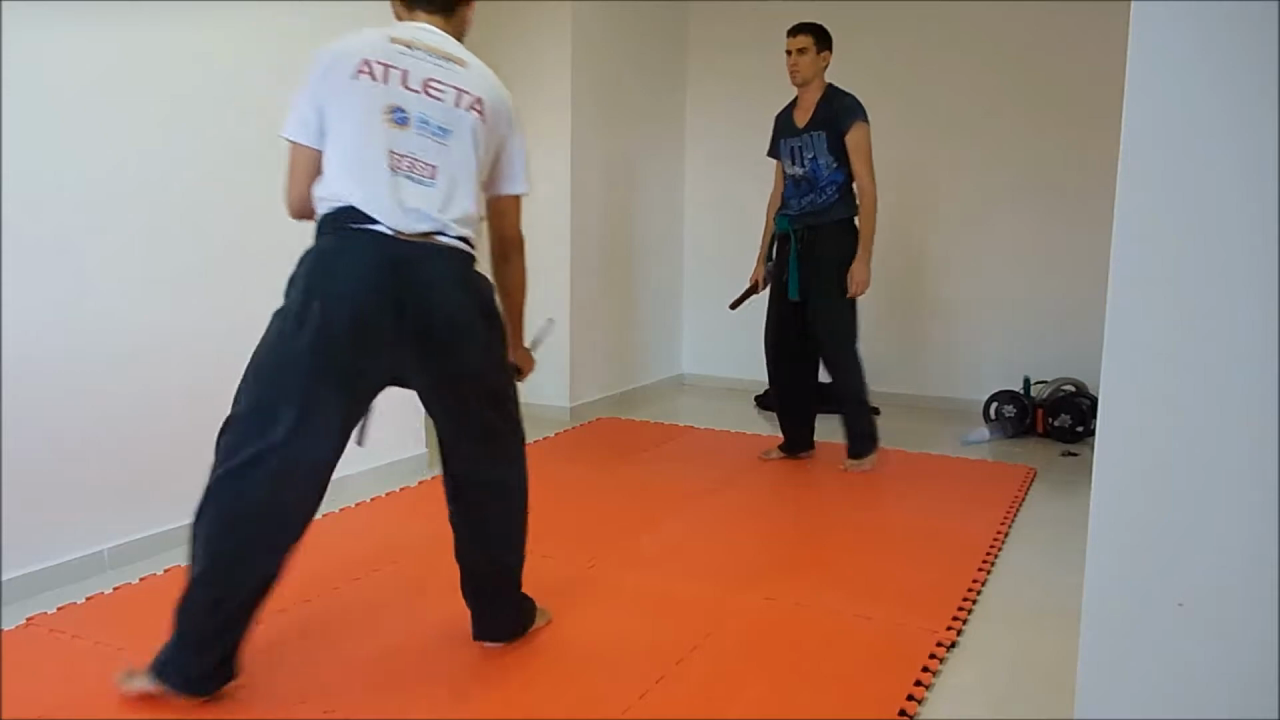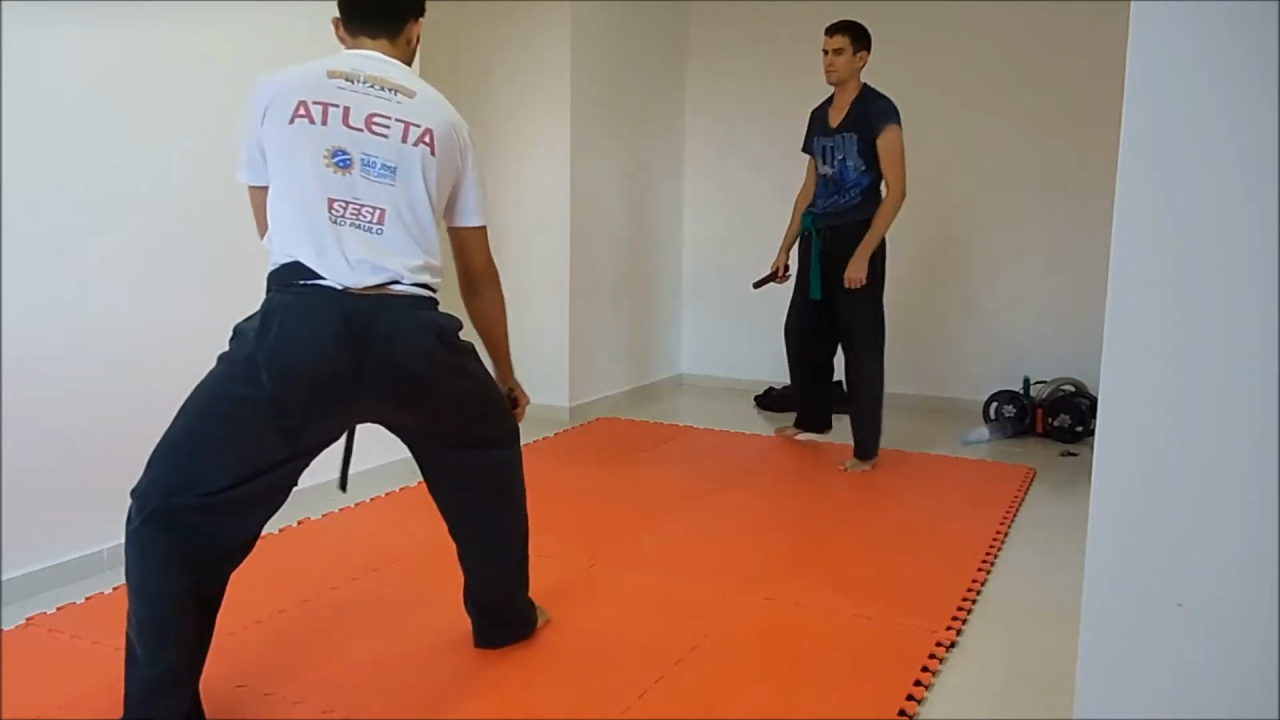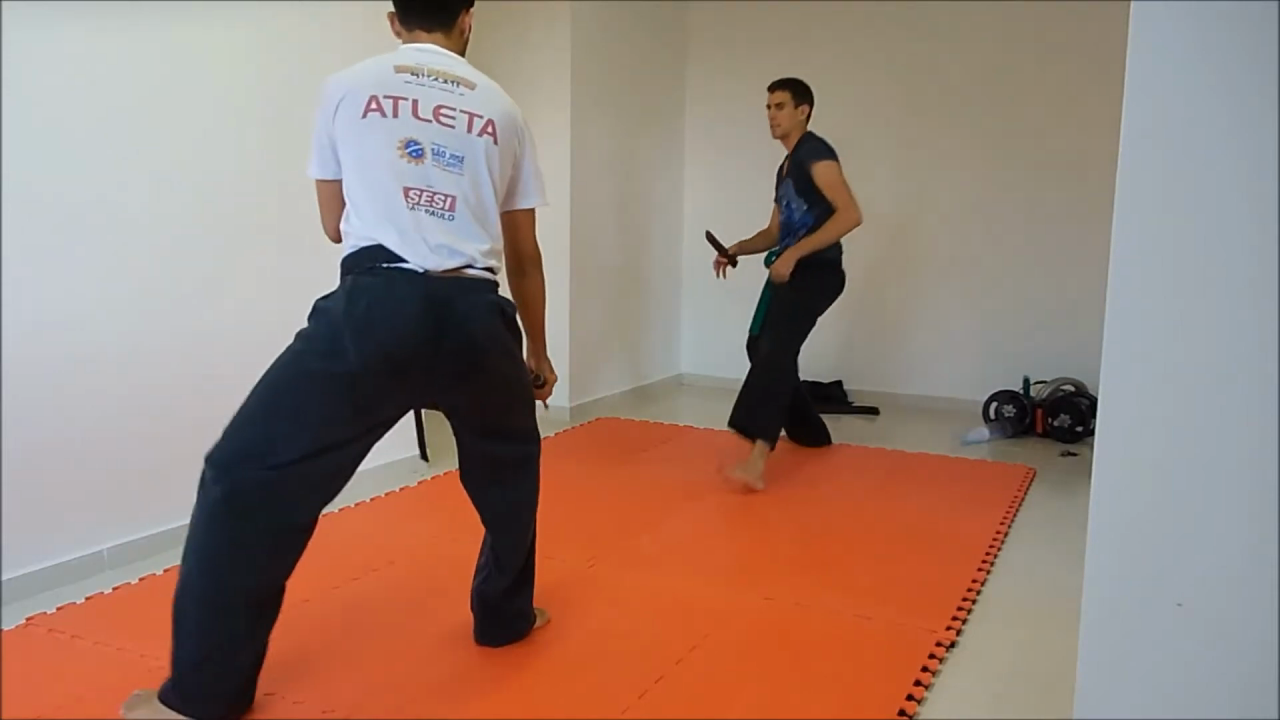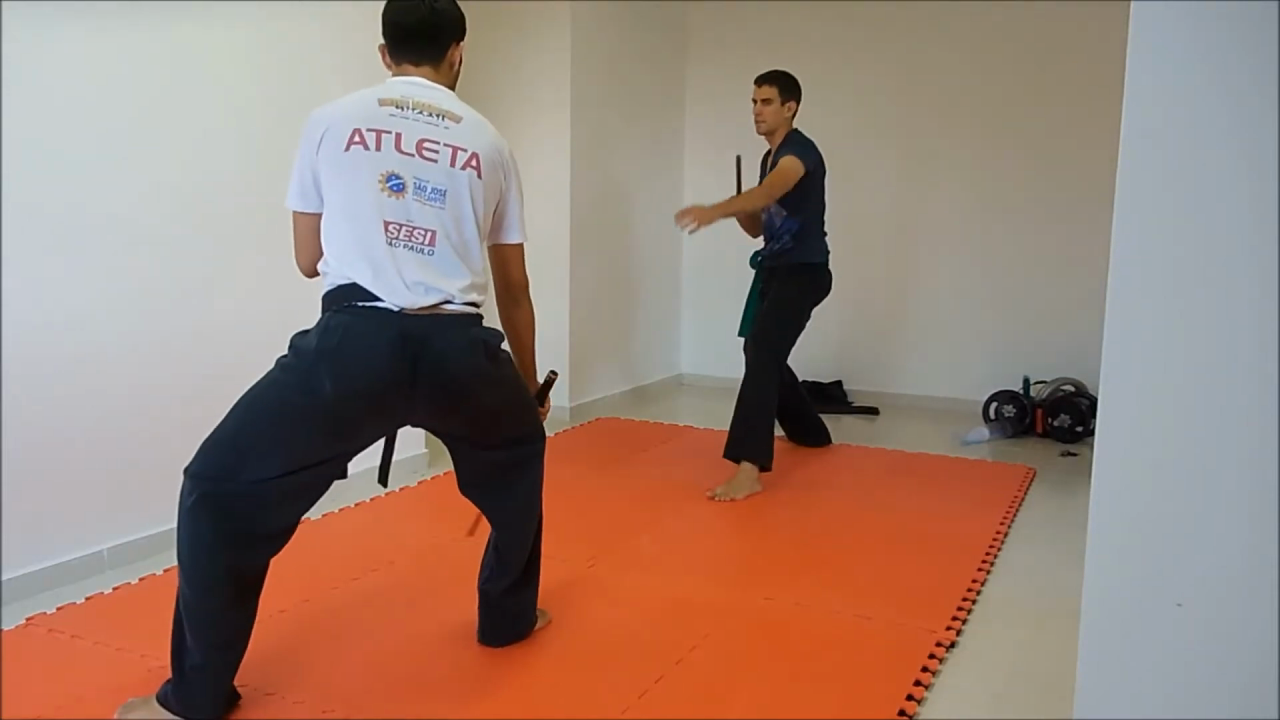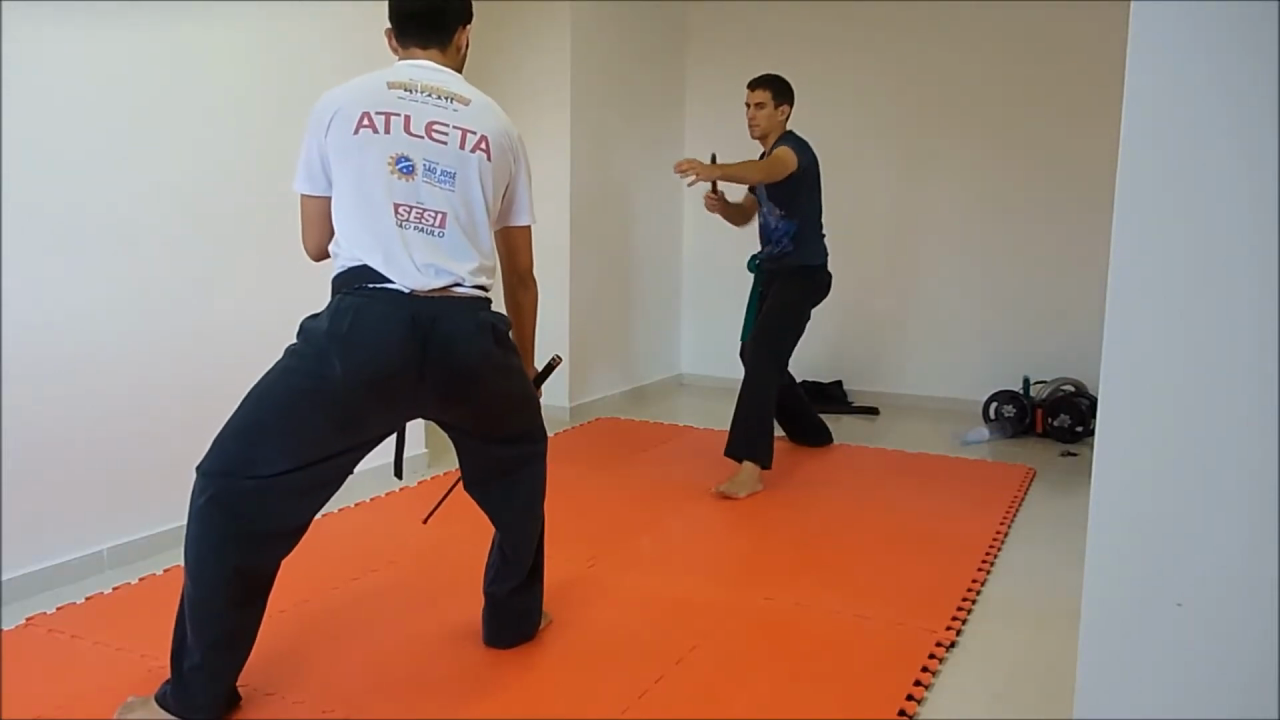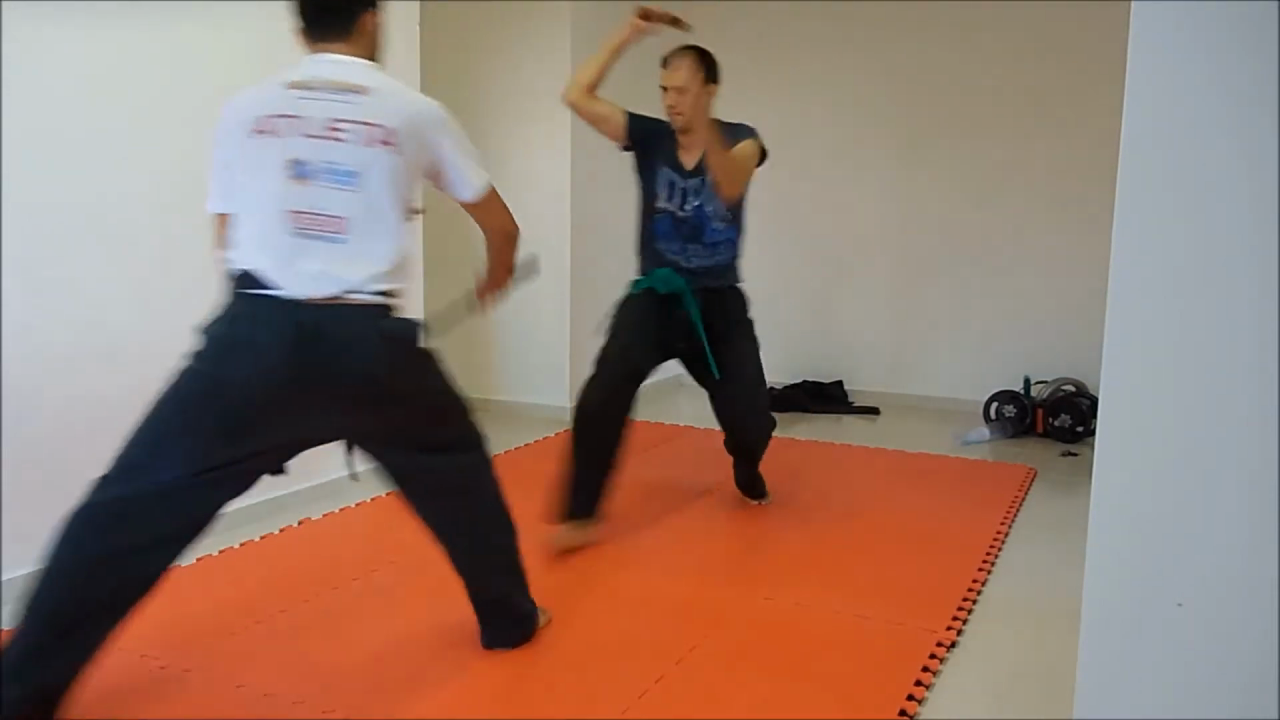
dt=0.7s
person 1, frame 1
right shoulder: (488, 90)
left elbow: (300, 200)
right elbow: (506, 239)
right wrist: (512, 337)
left hip: (346, 274)
right hip: (444, 284)
left knee: (262, 458)
right knee: (489, 452)
left ankle: (193, 663)
right ankle: (501, 614)
person 1, frame 2
left shoulder: (278, 91)
right shoulder: (442, 117)
right elbow: (477, 275)
right wrist: (505, 375)
left hip: (300, 329)
right hip: (407, 334)
left knee: (173, 508)
right knee: (488, 452)
right ankle: (504, 615)
person 1, frame 3
left shoulder: (349, 87)
right shoulder: (500, 108)
right elbow: (524, 256)
right wrist: (537, 354)
left hip: (374, 309)
right hip: (470, 316)
left knee: (249, 477)
right knee: (509, 457)
right ankle: (505, 614)
person 1, frame 4
left shoulder: (332, 121)
right shoulder: (487, 141)
left elbow: (309, 259)
right elbow: (513, 287)
right wrist: (529, 383)
left hip: (355, 343)
right hip: (454, 350)
left knee: (221, 489)
right knee: (516, 453)
right ankle: (509, 614)
person 1, frame 5
left shoulder: (341, 104)
right shoulder: (496, 125)
left elbow: (317, 241)
right elbow: (520, 272)
right wrist: (523, 367)
left hip: (364, 327)
right hip: (464, 333)
left knee: (236, 486)
right knee: (517, 457)
right ankle: (514, 615)
person 1, frame 6
left shoulder: (246, 108)
right shoulder: (416, 111)
left elbow: (232, 242)
right elbow: (501, 227)
right wrist: (496, 275)
left hip: (259, 335)
right hip: (365, 339)
left knee: (138, 503)
right knee: (455, 466)
right ankle: (509, 615)
person 2, frame 1
left shoulder: (845, 109)
right shoulder: (783, 120)
left elbow: (866, 188)
left wrist: (862, 257)
right wrist: (763, 257)
left hip: (831, 241)
right hip: (791, 243)
left knee: (835, 343)
right knee: (783, 345)
left ankle: (862, 445)
right ankle: (797, 440)
person 2, frame 2
left shoulder: (879, 111)
right shoulder: (818, 115)
left elbow: (895, 190)
left wrist: (863, 253)
right wrist: (786, 247)
left hip: (855, 239)
right hip: (817, 240)
left knee: (860, 345)
right knee: (802, 332)
left ankle: (866, 449)
right ankle: (812, 418)
person 2, frame 3
left shoulder: (816, 153)
right shoulder: (786, 166)
left elbow: (850, 215)
left wrist: (793, 254)
right wrist: (740, 247)
left hip: (817, 269)
right hip: (796, 269)
left knee: (775, 342)
right knee: (762, 346)
left ankle: (759, 455)
right ankle: (809, 432)
person 2, frame 4
left shoulder: (799, 151)
right shoulder: (769, 157)
left elbow: (765, 194)
left wrist: (714, 211)
right wrist: (743, 216)
left hip: (803, 272)
right hip: (776, 270)
left knee: (761, 354)
right knee: (764, 355)
left ankle: (749, 470)
right ankle: (810, 432)
person 2, frame 5
left shoulder: (793, 150)
right shoulder: (764, 161)
left elbow: (762, 172)
right elbow: (744, 215)
left wrist: (714, 170)
right wrist: (720, 204)
left hip: (802, 272)
right hip: (776, 272)
left knee: (760, 354)
right knee: (762, 358)
left ankle: (750, 466)
right ankle: (812, 432)
person 2, frame 6
left shoulder: (739, 142)
right shoulder: (648, 136)
left elbow: (731, 186)
right elbow: (576, 95)
right wrist: (629, 33)
left hip: (718, 300)
right hip: (655, 299)
left knee: (748, 416)
right knee: (603, 397)
left ankle: (749, 480)
right ankle: (580, 515)
